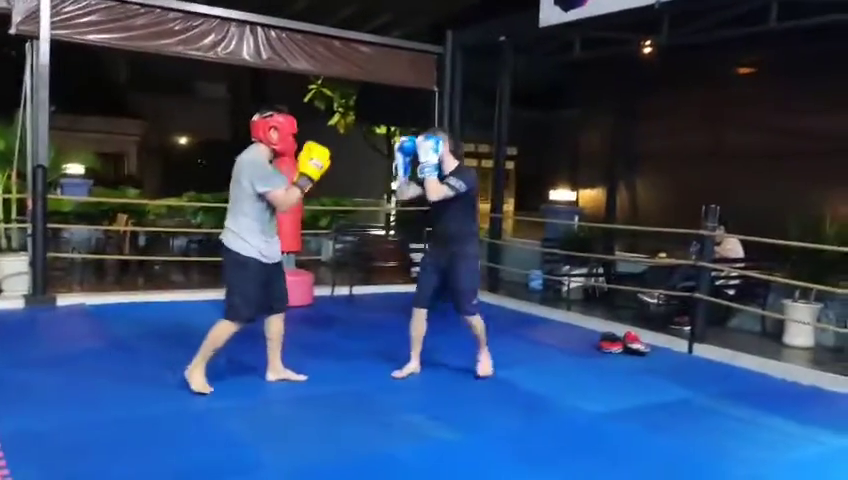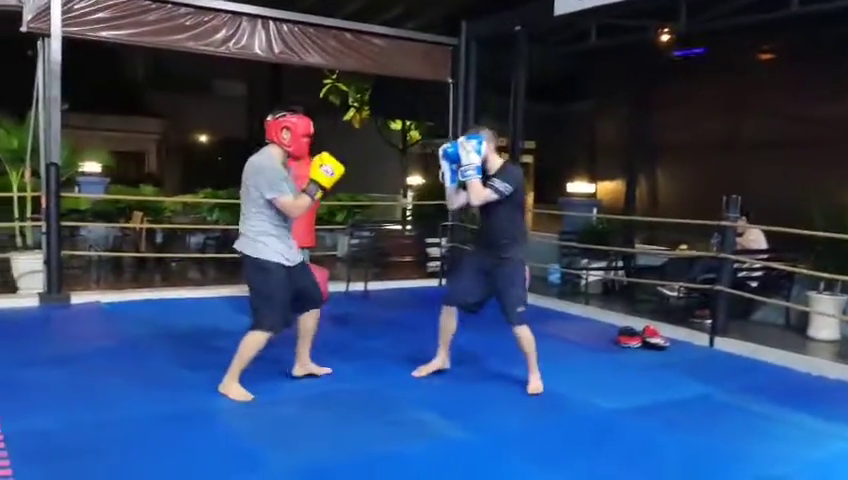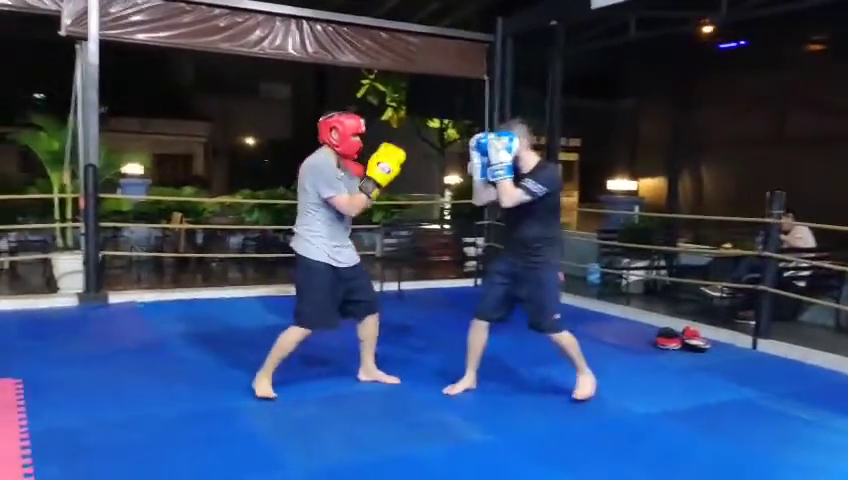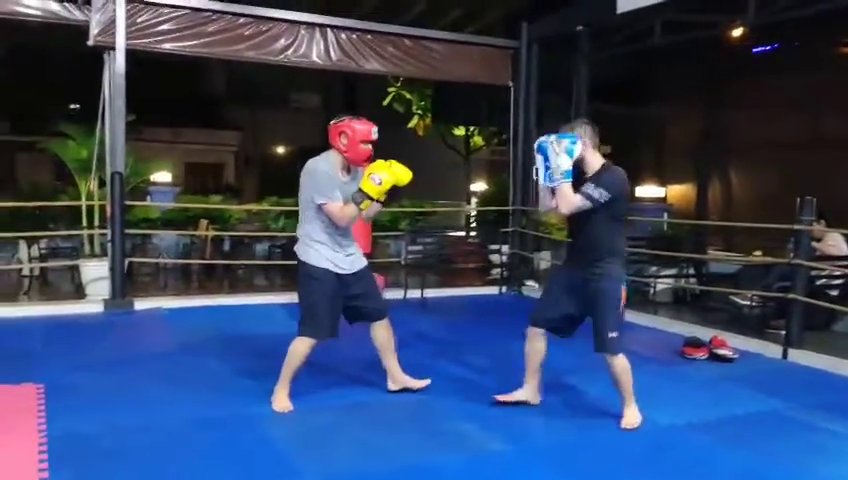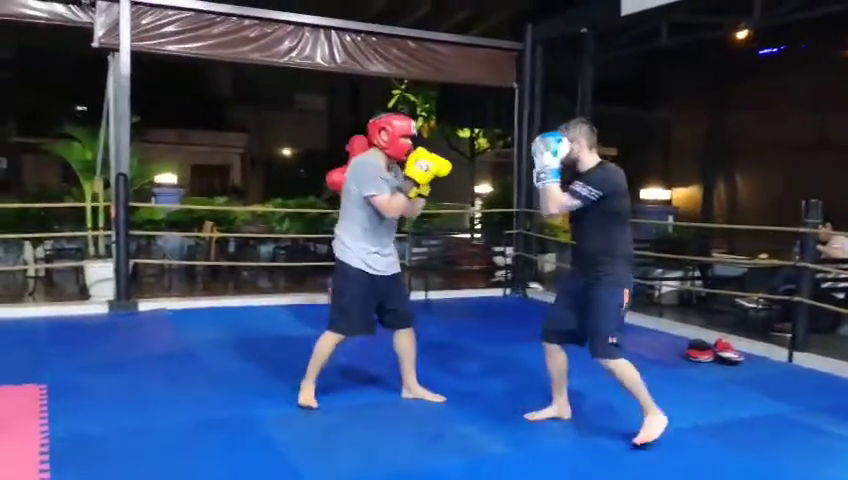
dt=0.4s
person 1, frame 1
left shoulder: (267, 163)
right shoulder: (253, 162)
left elbow: (282, 193)
right elbow: (284, 203)
left wrist: (305, 172)
right wrist: (307, 175)
left hip: (267, 250)
right hip: (243, 251)
left knee: (275, 309)
right knee: (237, 317)
left ankle: (275, 368)
right ankle: (196, 368)
person 1, frame 2
left shoulder: (276, 164)
right shoulder: (264, 165)
left elbow: (292, 203)
right elbow: (293, 210)
left wrist: (316, 183)
right wrist: (317, 184)
left hip: (285, 253)
right hip: (264, 257)
left knee: (312, 302)
right knee: (267, 325)
left ankle: (302, 362)
right ankle: (229, 380)
person 1, frame 3
left shoulder: (342, 165)
right shoulder: (317, 165)
left elbow: (361, 202)
right elbow: (351, 208)
left wrist: (377, 175)
right wrist: (375, 180)
left hip: (344, 255)
right hip: (316, 257)
left knee: (369, 310)
right knee: (306, 324)
left ankle: (368, 369)
right ankle: (263, 376)
person 1, frame 4
left shoulder: (354, 171)
right shoulder: (318, 168)
left elbow: (365, 214)
right elbow: (341, 217)
left wrist: (384, 189)
right wrist: (368, 190)
left hip: (350, 260)
right hip: (319, 264)
left knee: (379, 316)
right knee: (311, 333)
left ankle: (395, 376)
right ankle: (281, 390)
person 1, frame 5
left shoulder: (394, 168)
right shoulder: (364, 165)
left elbow: (411, 212)
right elbow: (389, 210)
left wrist: (425, 181)
right wrist: (412, 179)
left hip: (386, 264)
right hip: (355, 263)
left knee: (404, 323)
right knee: (339, 330)
left ankle: (410, 386)
right ankle: (308, 384)
person 2, frame 1
left shoulder: (465, 175)
right shoulder: (433, 174)
left elbow: (434, 195)
right elbow: (403, 194)
left wrist: (428, 162)
right wrist: (402, 162)
left hip: (463, 254)
right hip: (437, 252)
left knee: (468, 311)
right knee: (420, 307)
left ankle: (483, 352)
right ankle: (414, 362)
person 2, frame 2
left shoulder: (512, 174)
right shoulder: (480, 175)
left elbow: (477, 199)
right elbow: (453, 203)
left wrist: (469, 164)
right wrist: (449, 169)
left hip: (510, 258)
right hip: (482, 254)
left knee: (517, 322)
right knee: (450, 303)
left ankle: (534, 374)
right ankle: (441, 358)
person 2, frame 3
left shoulder: (548, 173)
right shoulder: (512, 174)
left elbow: (508, 199)
right elbow: (479, 199)
left wrist: (500, 161)
right wrist: (480, 163)
left hip: (541, 264)
right hip: (509, 261)
left knee: (552, 329)
right knee: (480, 318)
left ankle: (585, 374)
right ankle: (469, 377)
person 2, frame 4
left shoulder: (614, 178)
right shoulder: (576, 178)
left elbow: (566, 207)
right elbow: (546, 202)
left wrist: (560, 165)
right wrist: (549, 169)
left hip: (604, 275)
right hip: (573, 270)
left knee: (609, 348)
right knee: (536, 324)
left ankle: (630, 406)
right ankle: (531, 389)
person 2, frame 5
left shoulder: (605, 176)
right shoulder: (583, 179)
left elbow: (554, 207)
right elbow: (548, 209)
left wrist: (548, 164)
right wrist: (546, 171)
left hip: (609, 278)
right hip: (581, 275)
left knee: (606, 353)
right knee: (552, 338)
left ankle: (654, 414)
right ankle: (560, 405)
